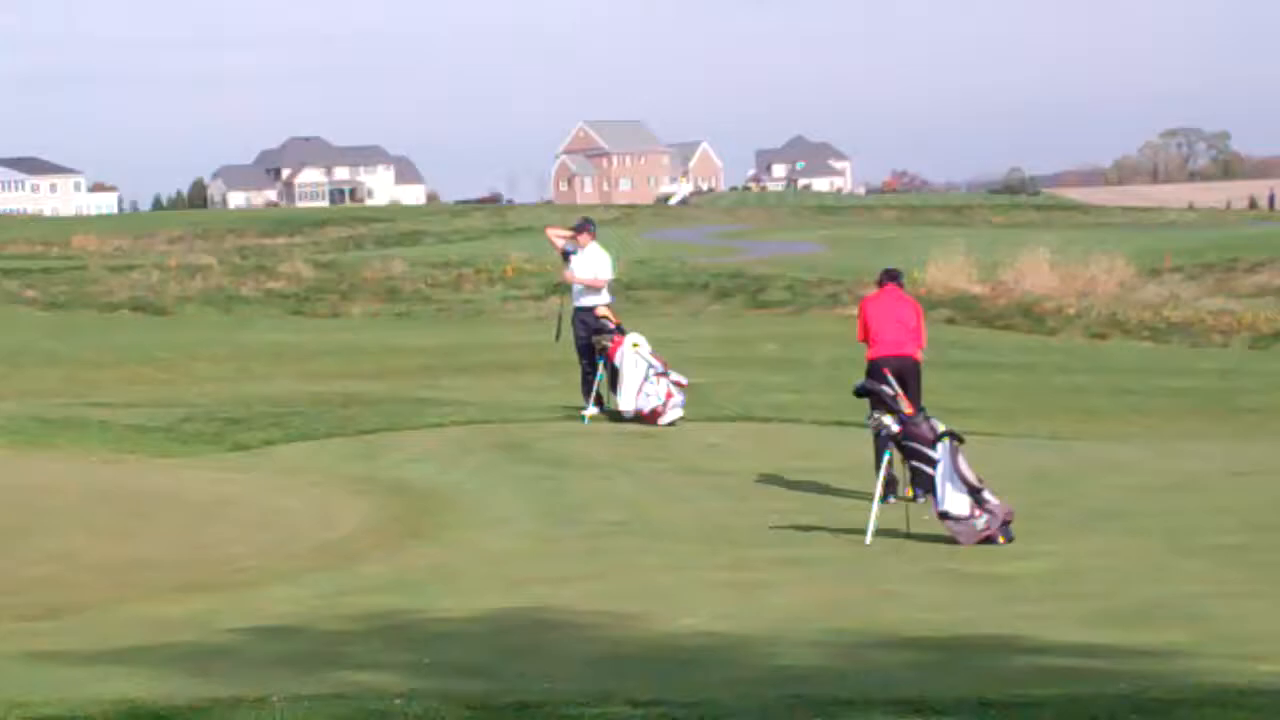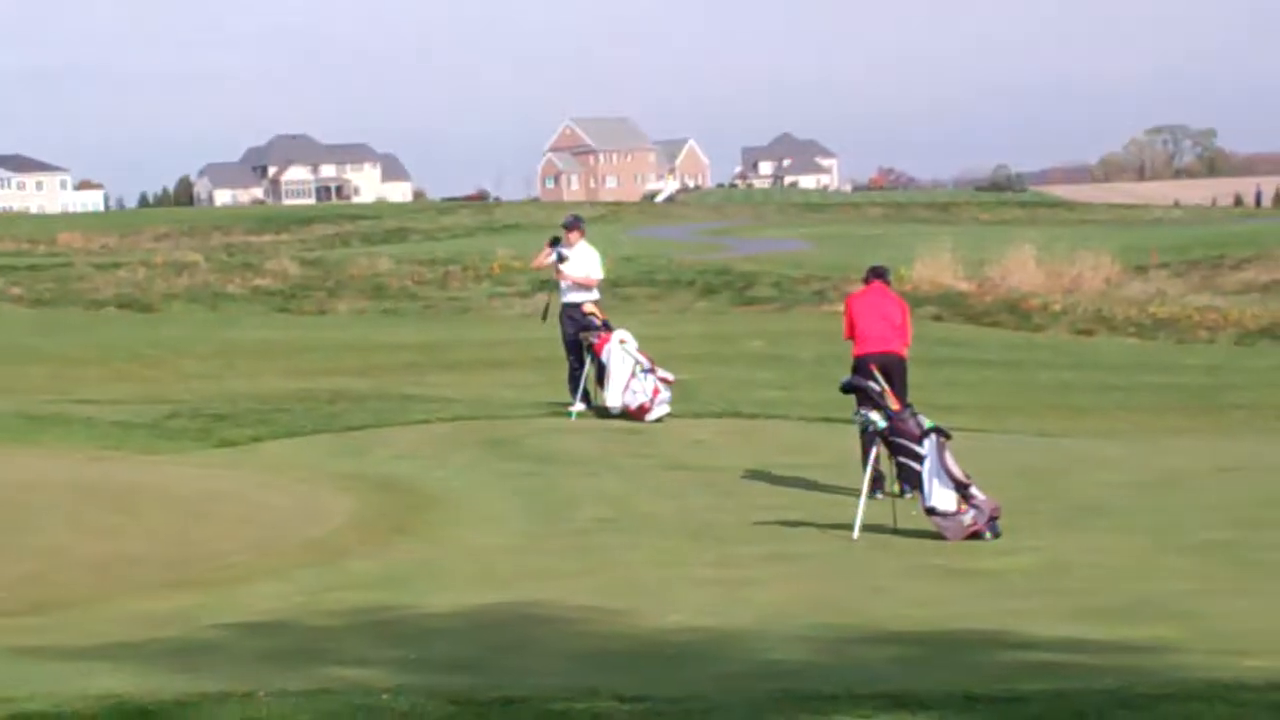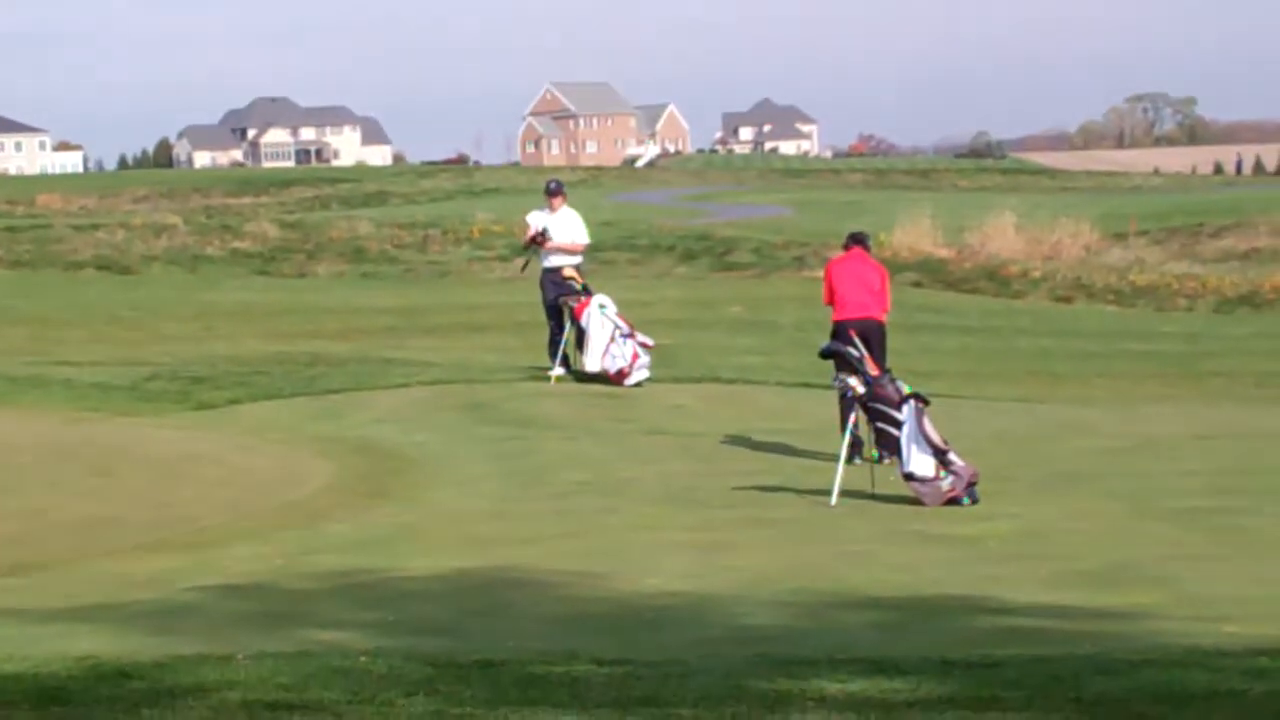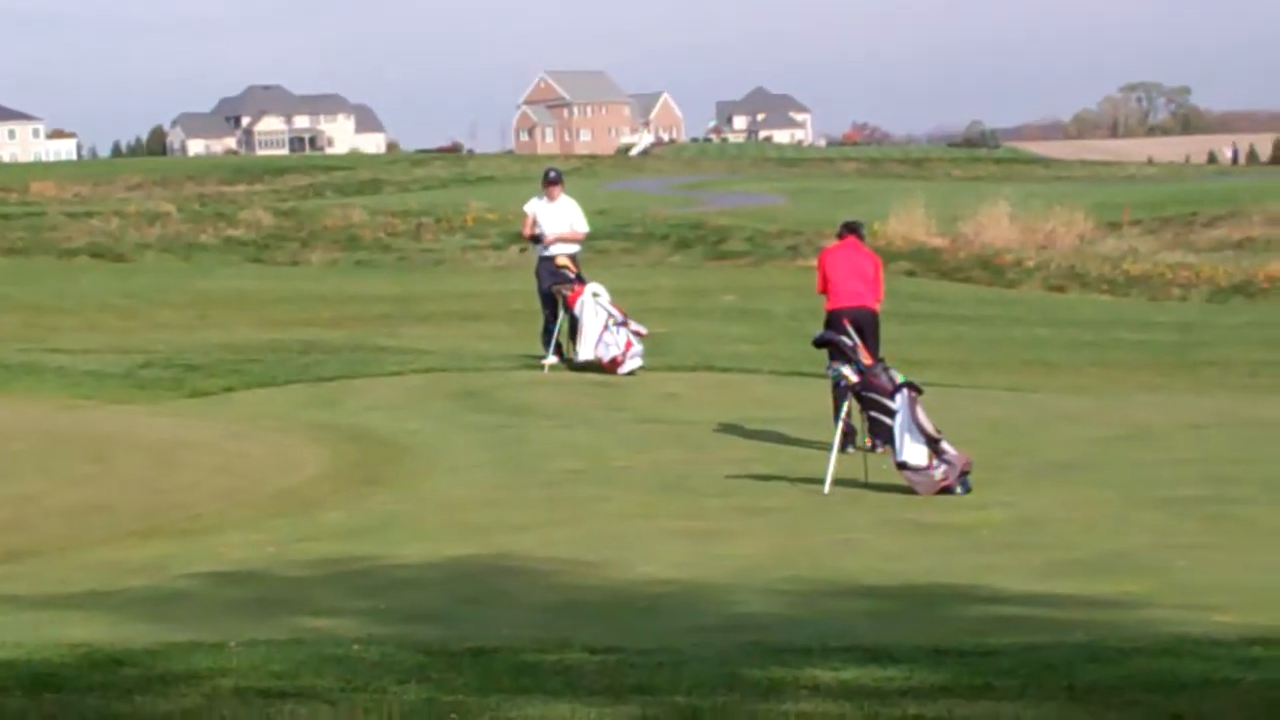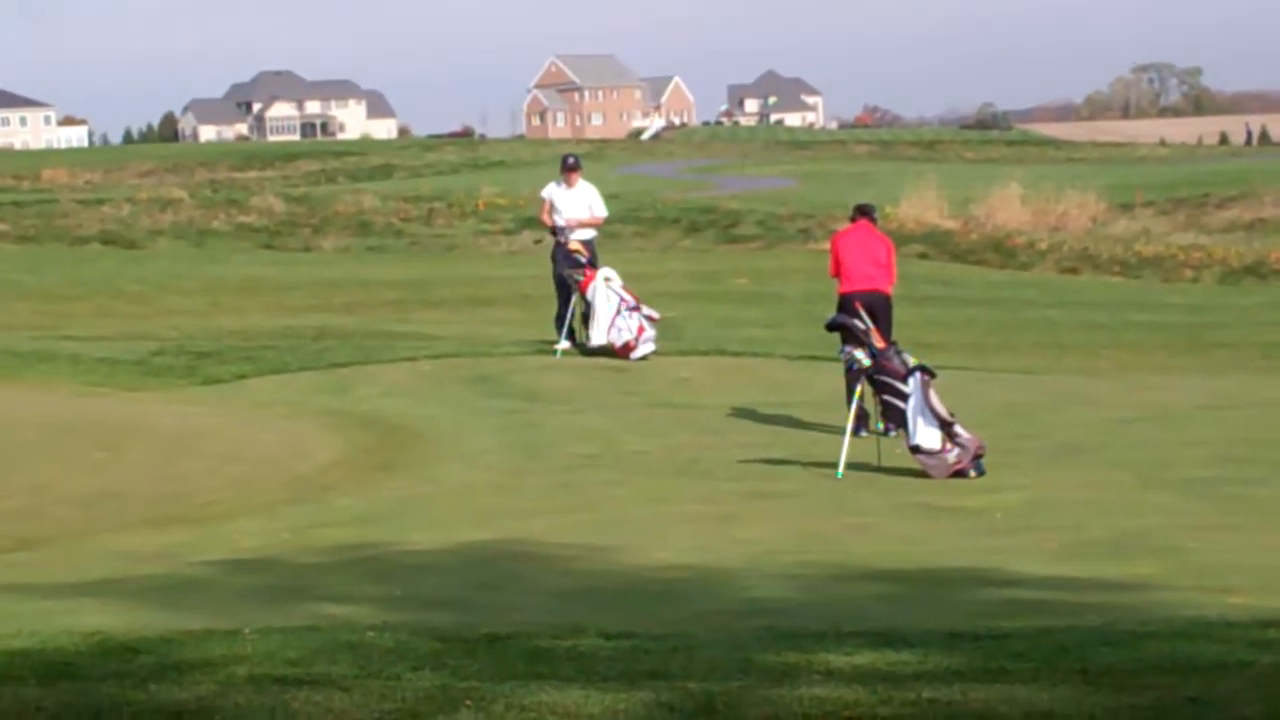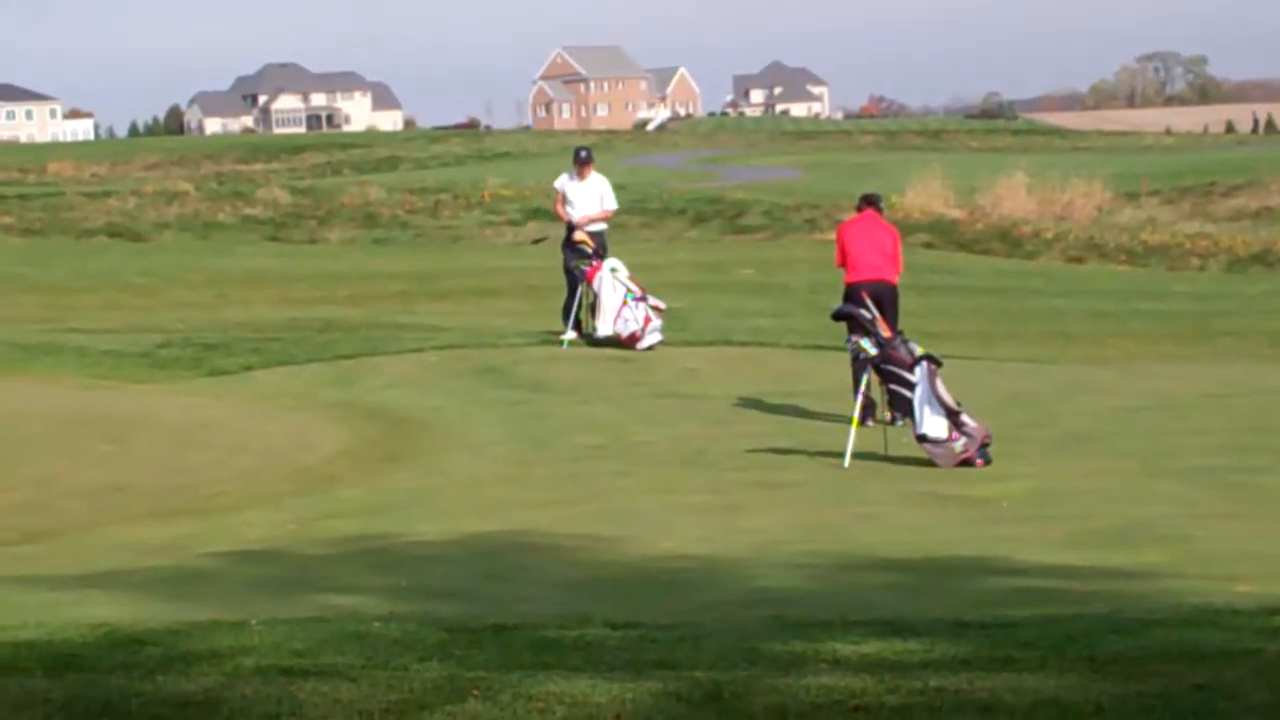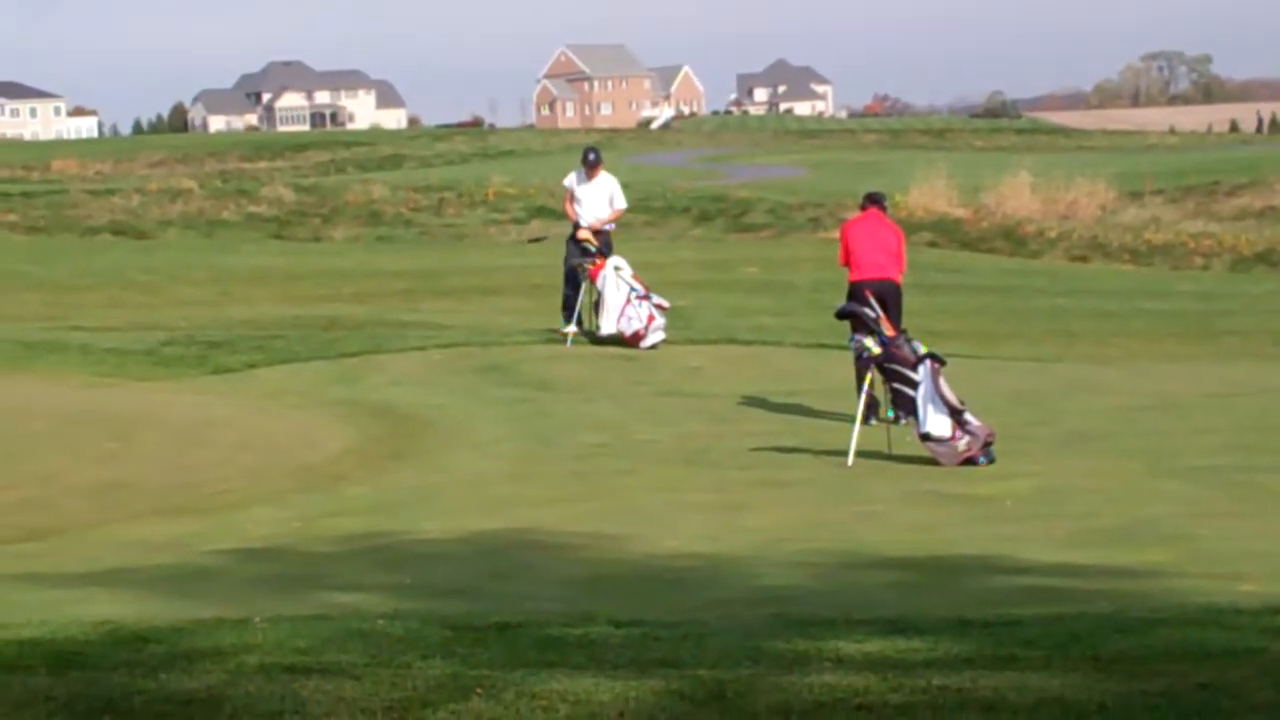
dt=0.2s
person 1, frame 1
left shoulder: (867, 302)
right shoulder: (913, 303)
left elbow: (862, 336)
right elbow: (921, 341)
left hip: (880, 361)
right hip: (908, 361)
left ankle: (889, 488)
right ankle: (920, 486)
person 1, frame 2
left shoulder: (853, 299)
right shoulder: (899, 301)
left elbow: (849, 334)
right elbow: (906, 338)
left hip: (866, 358)
right hip: (894, 358)
left ankle: (876, 483)
right ankle: (907, 482)
person 1, frame 3
left shoulder: (833, 266)
right shoulder: (878, 267)
left elbow: (828, 299)
right elbow: (886, 305)
left hip: (845, 325)
right hip: (874, 325)
left ankle: (854, 449)
person 1, frame 4
left shoulder: (827, 254)
right shoulder: (872, 256)
left elbow: (821, 288)
right elbow: (879, 294)
left hip: (838, 313)
right hip: (867, 313)
left ankle: (847, 438)
right ankle: (878, 437)
person 1, frame 5
left shoulder: (839, 237)
right shoulder: (885, 240)
left elbow: (834, 271)
right elbow: (892, 277)
left hip: (851, 296)
right hip: (880, 296)
left knee: (853, 359)
left ankle: (860, 422)
person 1, frame 6
left shoulder: (845, 227)
right shoulder: (891, 229)
left elbow: (840, 261)
right elbow: (898, 266)
left hip: (857, 287)
right hip: (886, 287)
left knee: (860, 349)
left ankle: (867, 411)
right ankle: (897, 410)
person 1, frame 7
left shoulder: (849, 226)
right shoulder: (894, 228)
left elbow: (844, 260)
right elbow: (902, 265)
left hip: (861, 285)
right hip: (890, 285)
left ankle: (870, 410)
person 2, frame 1
left shoulder: (600, 255)
right shoulder: (573, 250)
left elbow: (601, 282)
right elbow: (549, 231)
left wrist: (576, 279)
right wrist: (573, 235)
left hip: (599, 311)
right hip: (580, 312)
right knee: (586, 360)
right ankle: (594, 403)
person 2, frame 2
left shoulder: (590, 252)
right shoulder: (559, 250)
left elbow: (593, 281)
right elbow: (535, 265)
left wrist: (569, 277)
right wrist: (549, 248)
left hip: (588, 307)
right hip: (568, 308)
right knee: (574, 356)
right ankle: (581, 399)
person 2, frame 3
left shoulder: (573, 217)
right shoulder: (538, 216)
left elbow: (581, 246)
right elbow: (526, 242)
left wrist: (556, 244)
right wrist: (533, 238)
left hip: (571, 271)
right hip: (549, 273)
right knee: (554, 319)
right ankle: (560, 363)
person 2, frame 4
left shoulder: (571, 205)
right shoulder: (534, 204)
left elbow: (581, 235)
right elbow: (525, 230)
left wrist: (557, 236)
right wrist: (532, 236)
left hip: (568, 259)
right hip: (545, 261)
right knee: (549, 307)
right ankle: (553, 351)
person 2, frame 5
left shoulder: (589, 190)
right shoulder: (552, 189)
left elbow: (599, 219)
right elbow: (544, 214)
left wrist: (578, 221)
right wrist: (552, 226)
left hip: (585, 245)
right hip: (562, 246)
right knee: (563, 291)
right ankle: (566, 336)
person 2, frame 6
left shoulder: (601, 182)
right shoulder: (564, 180)
left elbow: (609, 212)
right elbow: (558, 205)
left wrist: (587, 218)
right wrist: (567, 221)
left hip: (595, 236)
right hip: (573, 236)
right knee: (572, 281)
right ankle: (572, 327)
person 2, frame 7
left shoulder: (610, 182)
right shoulder: (574, 178)
left elbow: (619, 210)
right elbow: (567, 203)
left wrist: (600, 222)
right wrist: (575, 221)
left hip: (601, 235)
right hip: (579, 233)
right knee: (571, 272)
right ankle: (571, 320)
